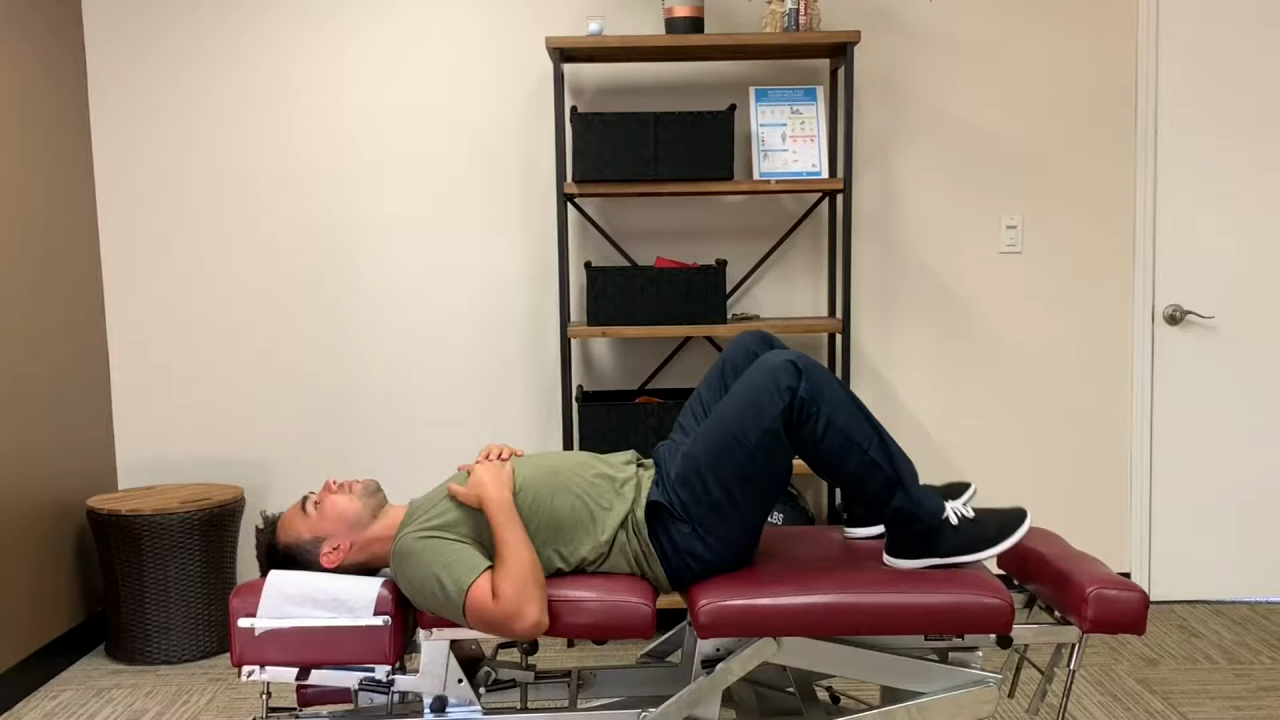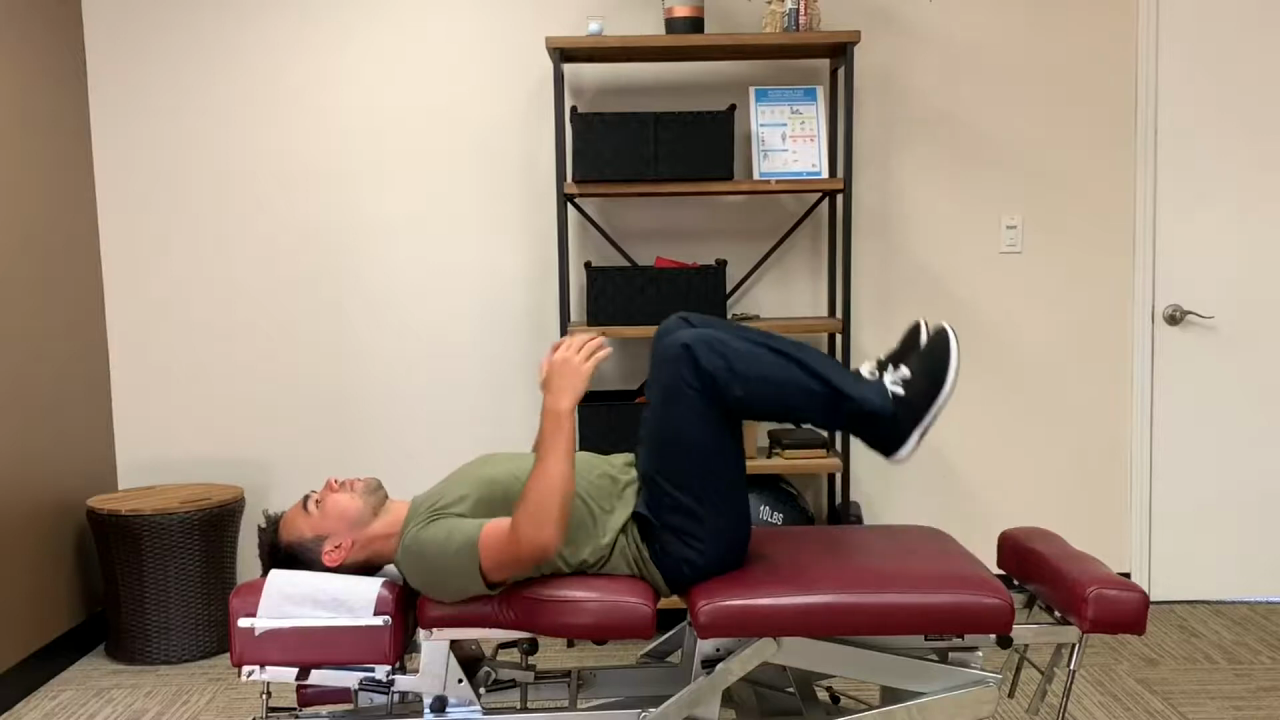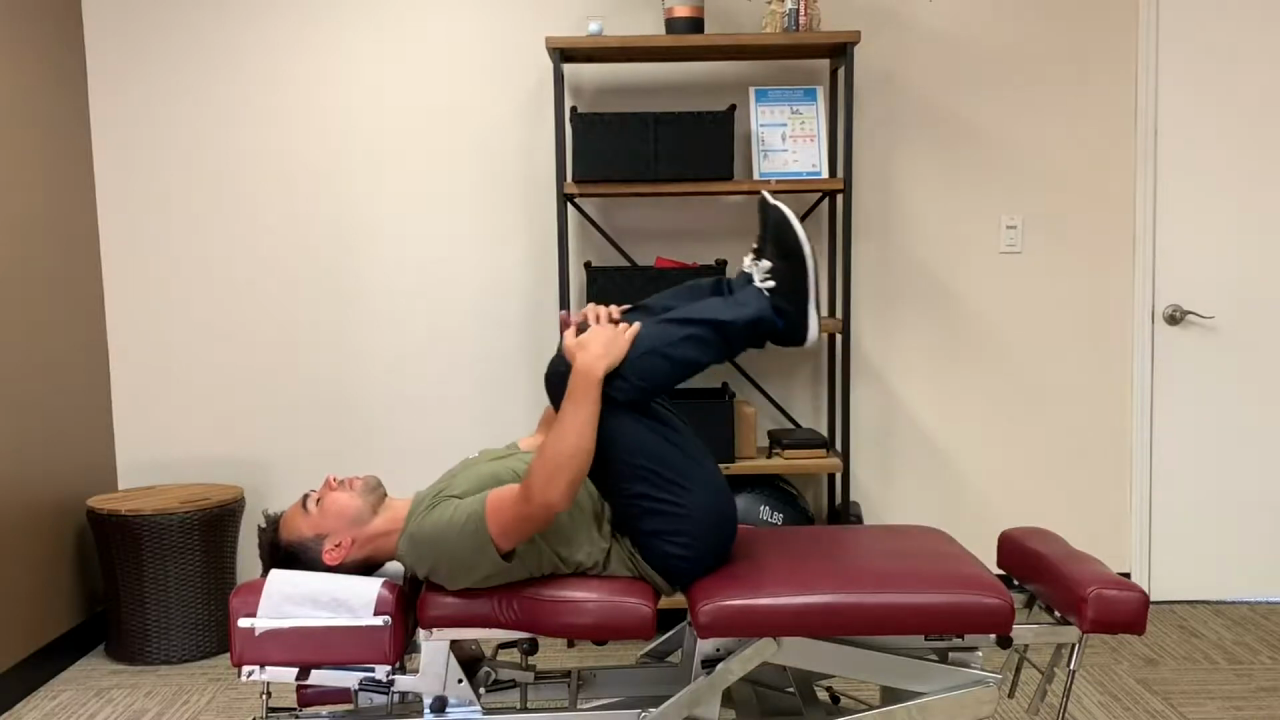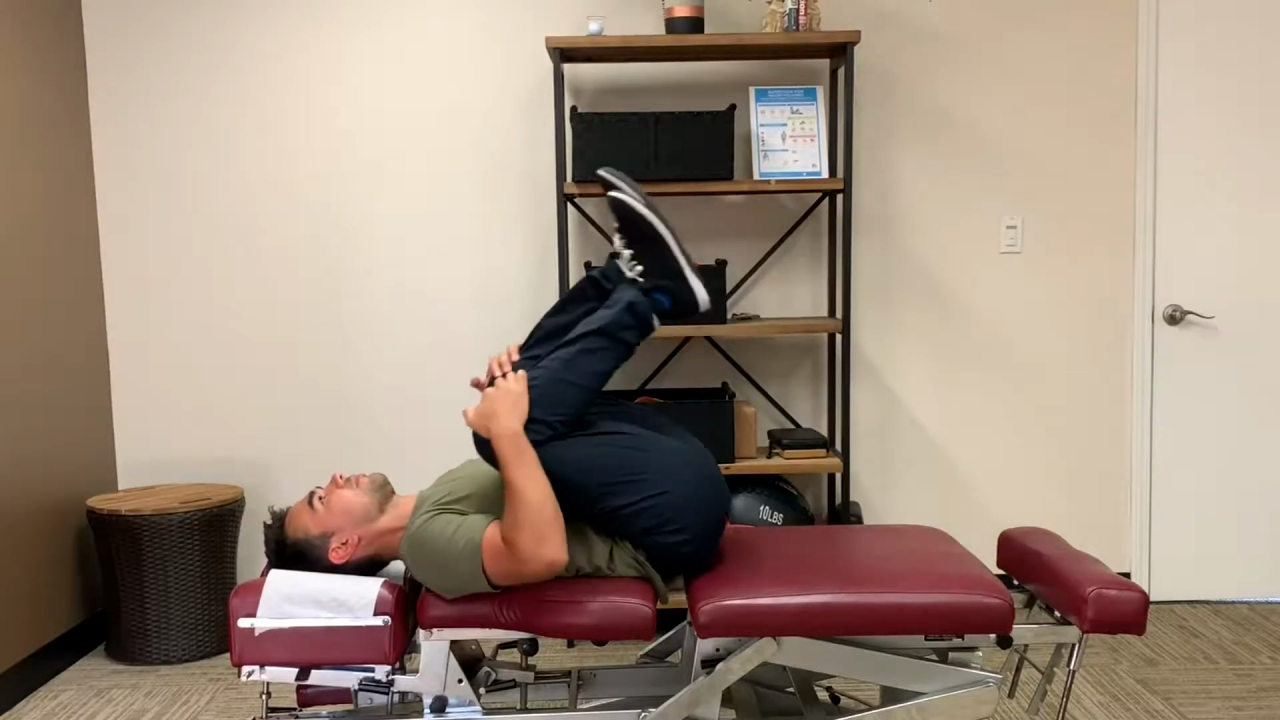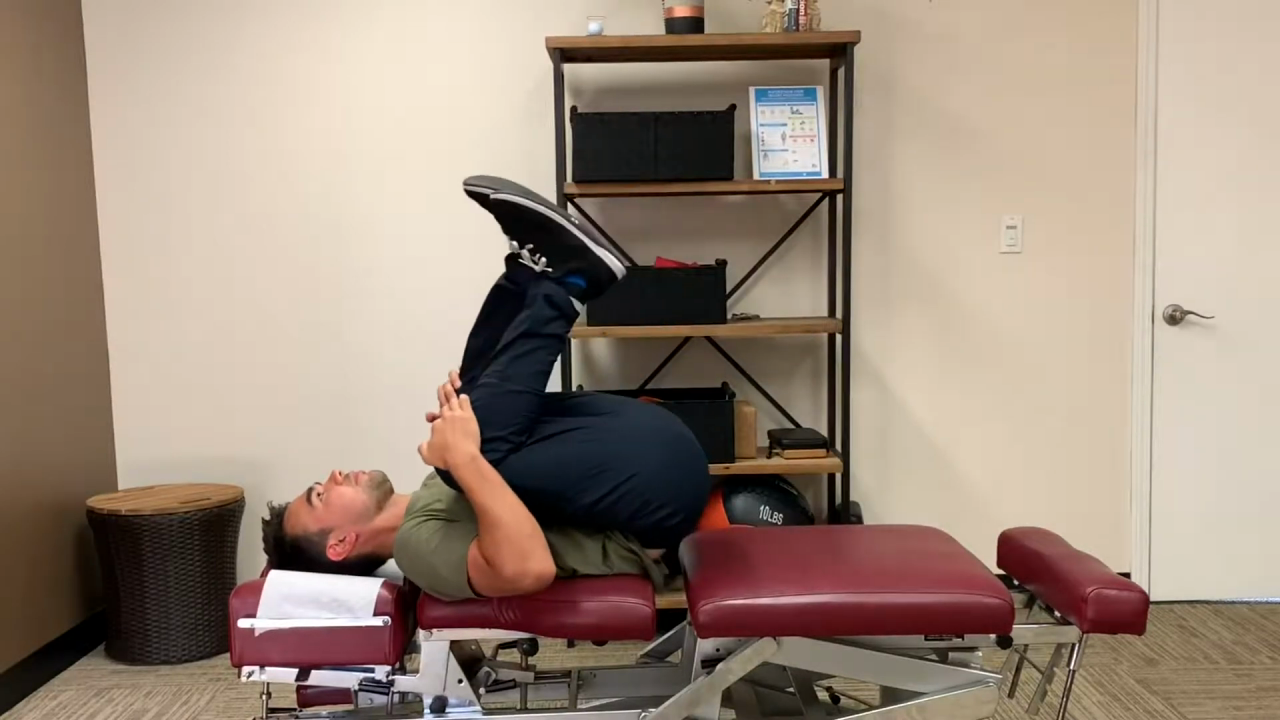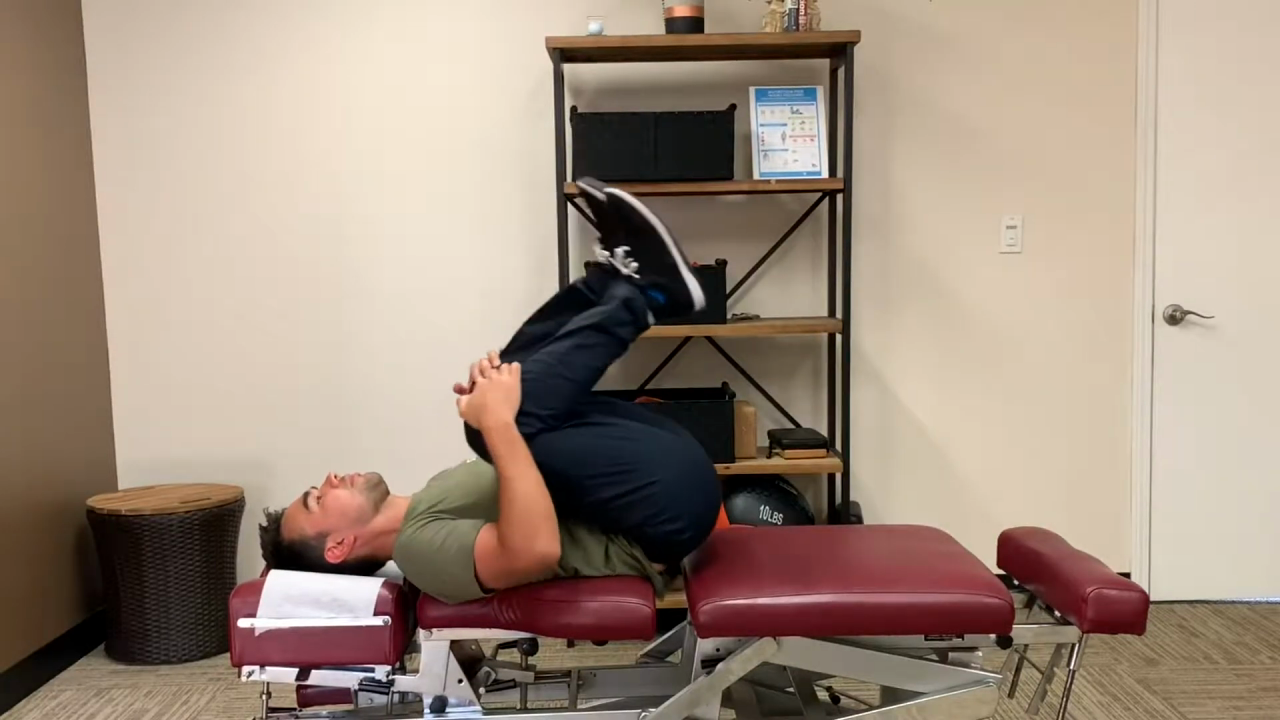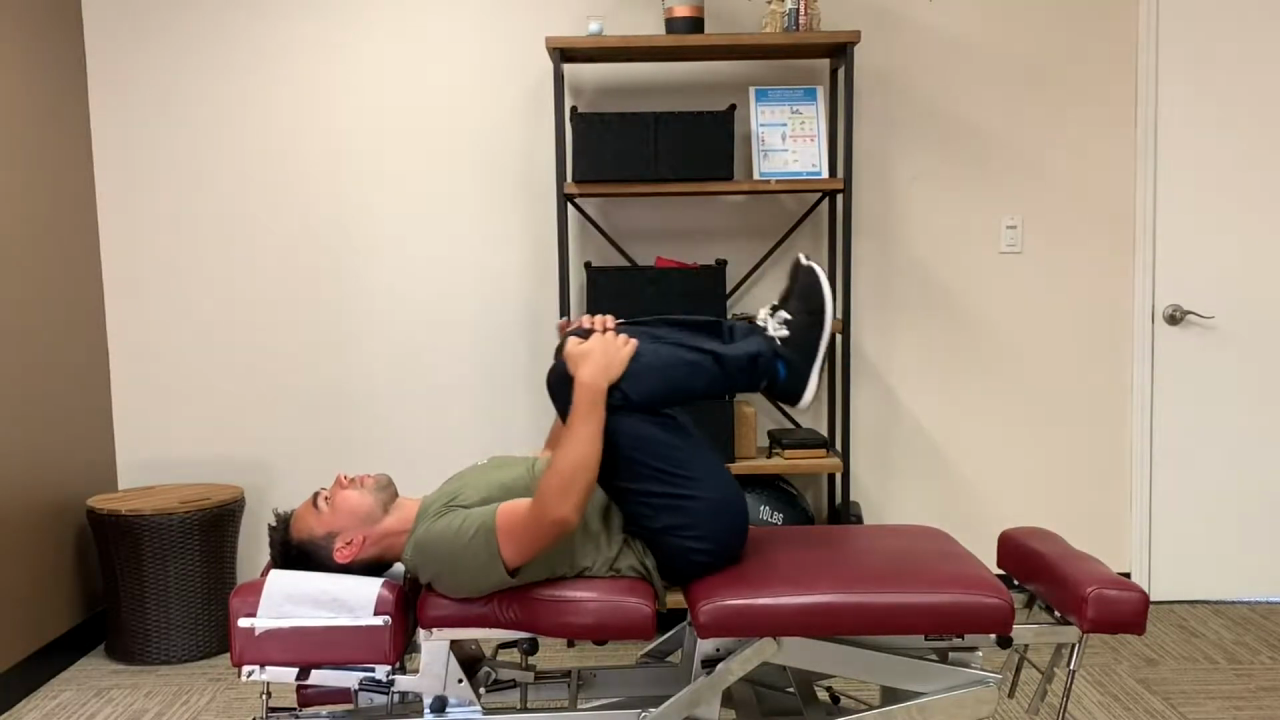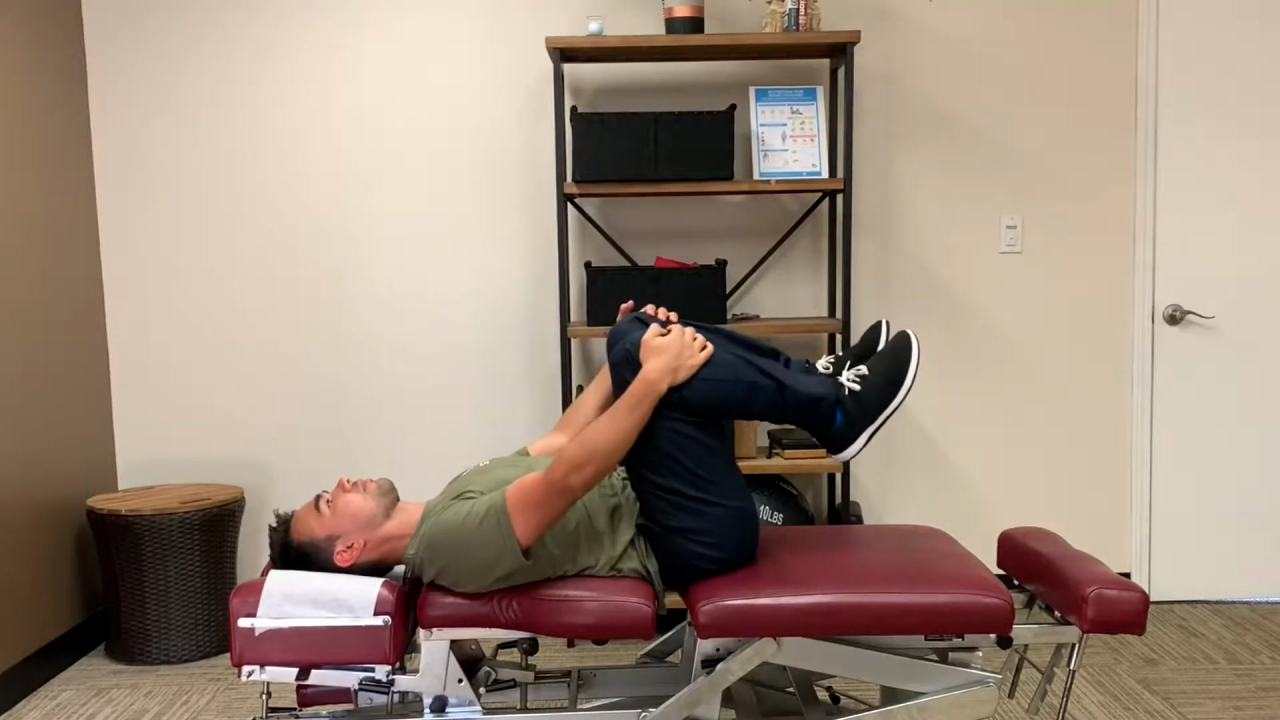
dt=0.5s
person 1, frame 1
left shoulder: (433, 511)
right shoulder: (418, 556)
right elbow: (524, 614)
left wrist: (495, 472)
right wrist: (498, 499)
left hip: (652, 484)
right hip: (675, 534)
left knee: (754, 349)
right knee: (784, 377)
left ankle: (882, 501)
right ankle: (921, 527)
person 1, frame 2
left shoulder: (429, 512)
right shoulder: (424, 551)
right elbow: (538, 540)
left wrist: (556, 398)
right wrist: (558, 404)
left hip: (635, 487)
right hip: (677, 541)
left knee: (684, 333)
right knee: (689, 355)
left ankle: (863, 393)
right ankle: (879, 411)
person 1, frame 3
left shoulder: (437, 508)
right shoulder: (433, 540)
left elbow: (540, 443)
right elbow: (549, 496)
left wrist: (585, 353)
right wrist: (589, 370)
right hip: (683, 538)
left knee: (582, 360)
right knee: (577, 373)
left ankle: (755, 293)
right ankle: (769, 306)
person 1, frame 4
left shoulder: (435, 509)
right shoulder: (431, 543)
right elbow: (544, 553)
left wrist: (511, 389)
right wrist: (506, 428)
left hip: (669, 481)
right hip: (676, 509)
left knee: (535, 384)
left ankle: (637, 277)
right ankle: (646, 296)
person 1, frame 5
left shoulder: (430, 509)
right shoulder: (421, 546)
right elbow: (529, 568)
left wrist: (468, 417)
right wrist: (463, 458)
left ankle: (554, 275)
right ankle: (559, 283)
person 1, frame 6
left shoulder: (430, 509)
right shoulder: (422, 548)
right elbow: (536, 548)
left wrist: (494, 397)
right wrist: (497, 421)
left knee: (513, 381)
left ankle: (621, 278)
right ankle: (639, 291)
person 1, frame 7
left shoulder: (446, 507)
right shoulder: (441, 547)
left elbow: (554, 459)
right elbow: (558, 513)
left wrist: (588, 371)
right wrist: (592, 382)
right hip: (694, 530)
left knee: (588, 355)
right knee: (580, 371)
left ankle: (764, 344)
right ankle: (775, 360)
person 1, frame 8
left shoulder: (454, 506)
right shoulder: (450, 542)
left elbow: (559, 441)
right elbow: (570, 477)
left wrist: (632, 355)
right wrist: (655, 375)
left hip: (639, 504)
right hip: (694, 538)
left knee: (640, 340)
right knee: (650, 359)
left ankle: (821, 386)
right ankle: (833, 409)
